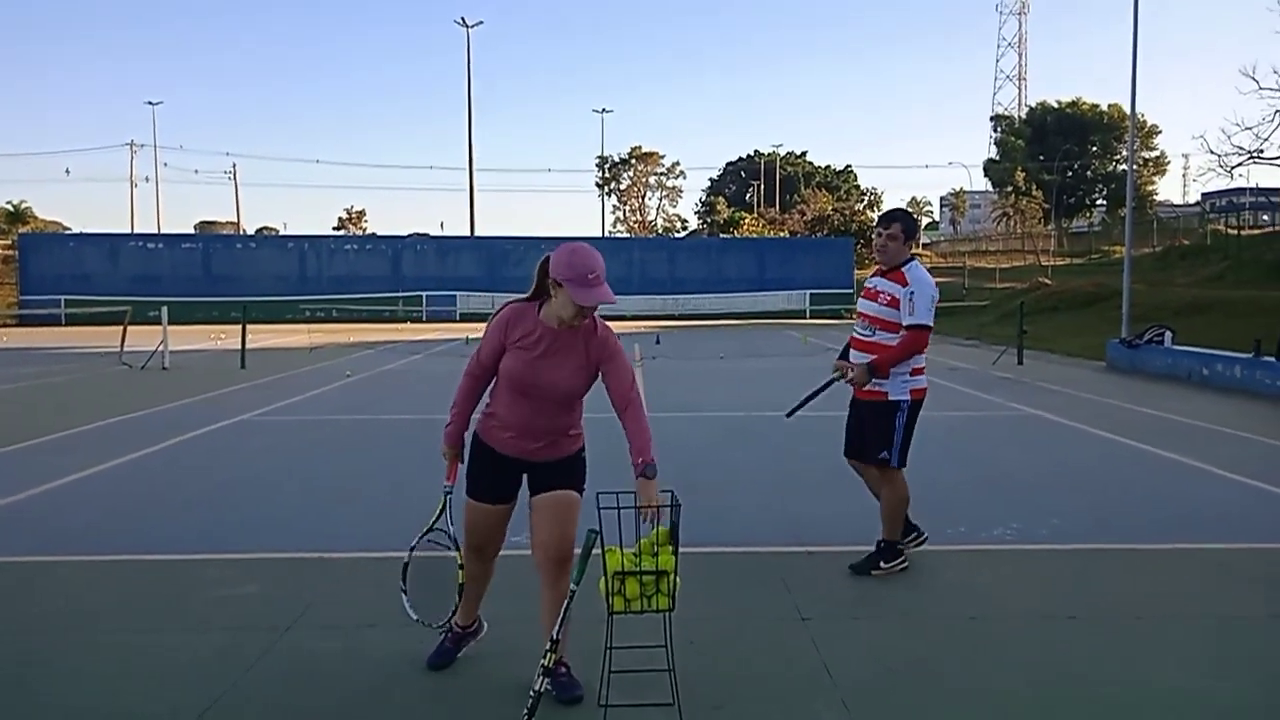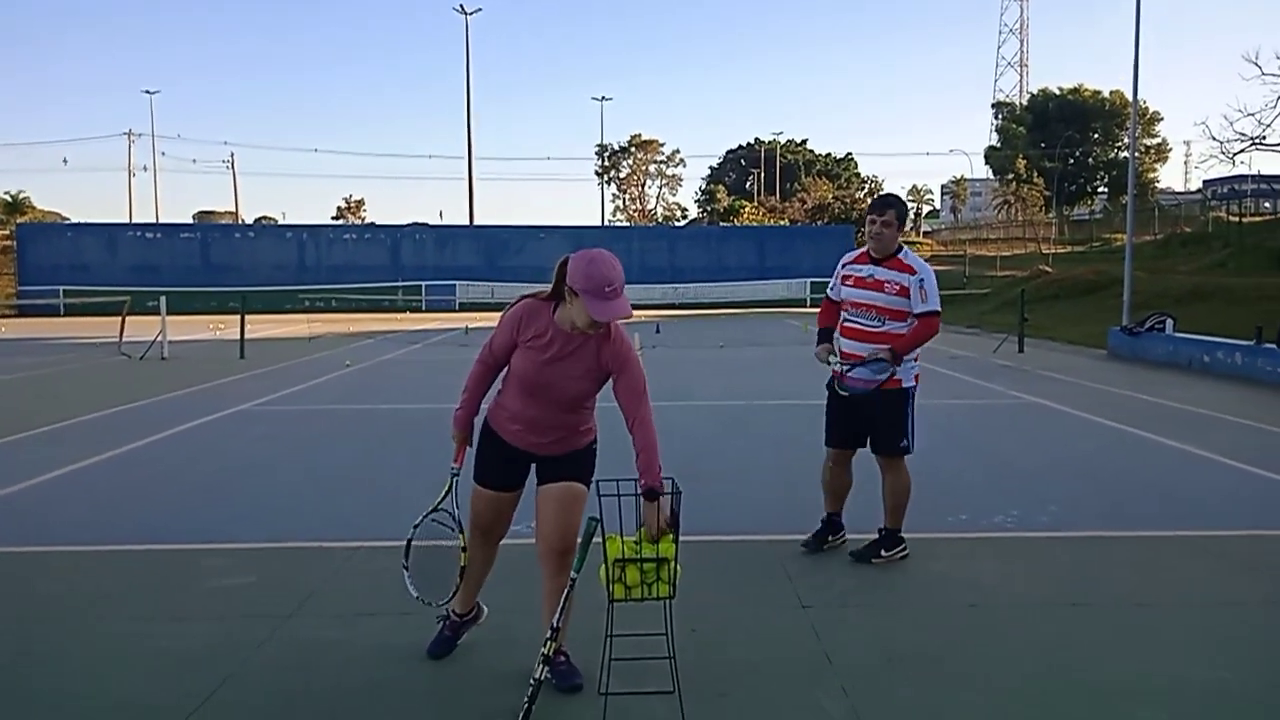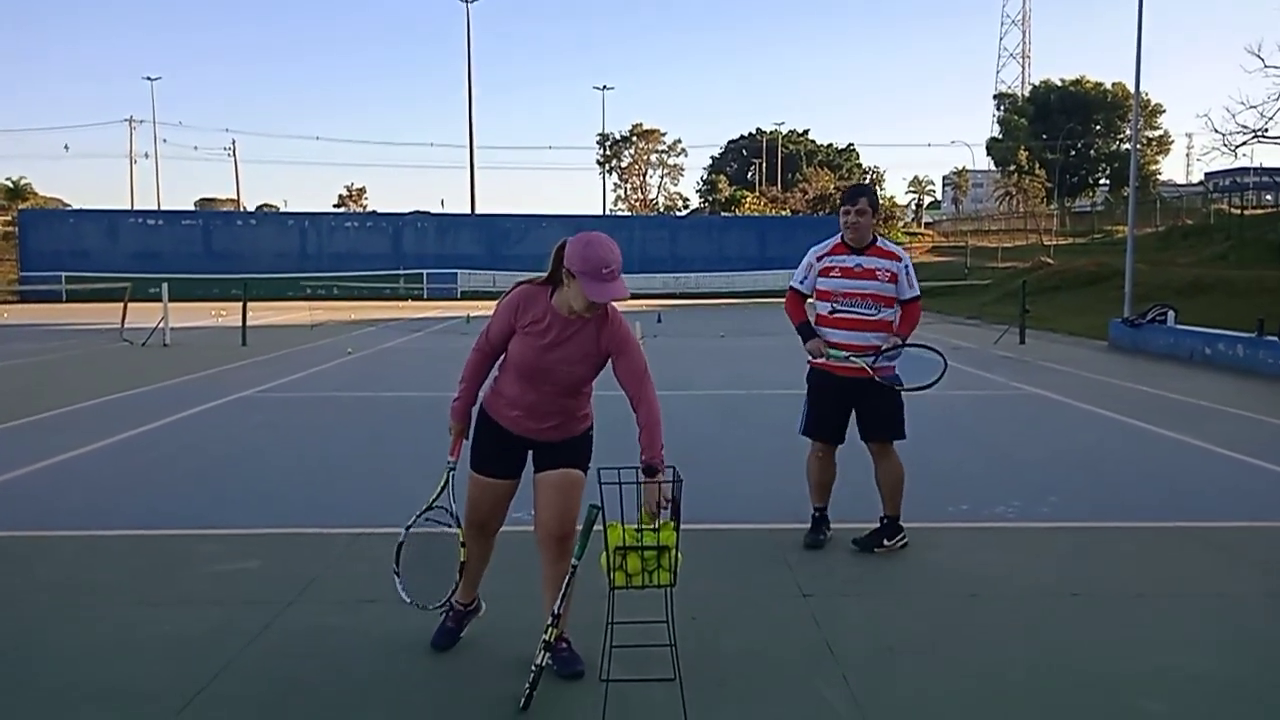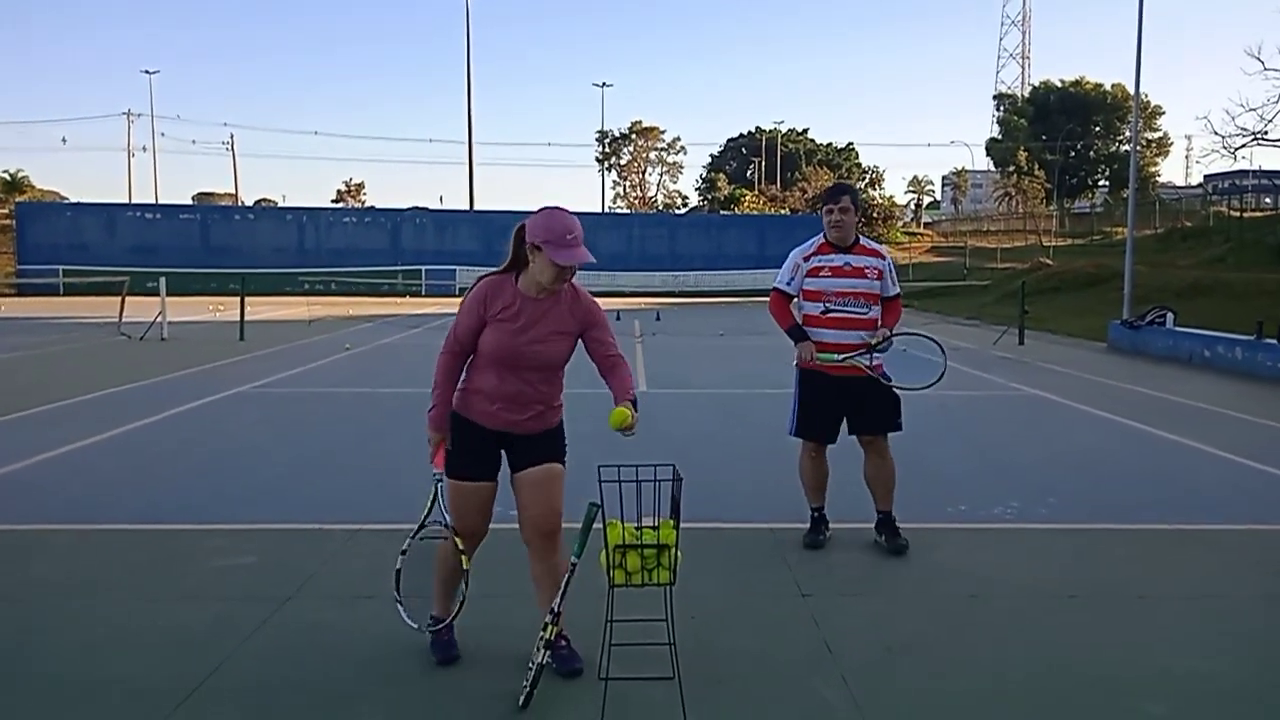
dt=0.3s
person 1, frame 1
left shoulder: (601, 340)
right shoulder: (512, 320)
left elbow: (629, 405)
right elbow: (476, 375)
left wrist: (645, 471)
right wrist: (454, 433)
left hip: (560, 457)
right hip: (494, 449)
left knee: (557, 558)
right knee: (479, 546)
left ankle: (555, 661)
right ankle: (465, 625)
person 1, frame 2
left shoulder: (615, 346)
right shoulder: (526, 315)
left elbow: (639, 418)
right elbow: (489, 362)
left wrist: (652, 492)
right wrist: (464, 418)
left hip: (570, 451)
right hip: (503, 437)
left knee: (558, 550)
right knee: (483, 532)
left ankle: (554, 650)
right ankle: (463, 610)
person 1, frame 3
left shoulder: (612, 328)
right shoulder: (522, 301)
left elbow: (642, 396)
right elbow: (484, 351)
left wrist: (652, 469)
right wrist: (461, 410)
left hip: (566, 438)
right hip: (499, 425)
left knee: (558, 537)
right knee: (479, 524)
left ankle: (556, 637)
right ankle: (464, 604)
person 1, frame 4
left shoulder: (580, 305)
right shoulder: (489, 293)
left elbow: (612, 360)
right elbow: (452, 355)
left wrist: (625, 401)
right wrist: (438, 419)
left hip: (541, 431)
right hip: (474, 427)
left knee: (546, 534)
right knee: (464, 530)
left ankle: (556, 635)
right ankle: (440, 621)
person 2, frame 1
left shoulder: (916, 282)
right shoulder: (875, 276)
left elbow: (916, 339)
left wrist: (872, 368)
right wrist: (846, 357)
left hip: (896, 394)
right hip: (869, 390)
left knee: (885, 468)
right knee: (862, 461)
left ankle: (891, 550)
right ankle: (905, 528)
person 2, frame 2
left shoulder: (916, 271)
right shoulder: (848, 264)
left elbow: (929, 323)
right elbow: (830, 305)
left wrist: (893, 352)
right wrist: (824, 340)
left hip: (893, 383)
left knee: (890, 459)
right knee: (836, 453)
left ankle: (892, 539)
right ankle: (831, 523)
person 2, frame 3
left shoulder: (896, 258)
right shoulder: (819, 255)
left elbow: (912, 306)
right elbow: (794, 299)
left wrist: (899, 337)
right wrist: (808, 335)
right hip: (827, 370)
left knee: (882, 447)
right knee: (822, 446)
left ankle: (892, 527)
right ankle: (819, 519)
person 2, frame 4
left shoulder: (879, 257)
right shoulder: (804, 256)
left elbow: (892, 301)
right elbow: (778, 301)
left wrist: (886, 327)
right wrist: (799, 338)
left hip: (865, 368)
right hip: (817, 369)
left knee: (876, 443)
right knee: (813, 444)
left ankle: (886, 521)
right ankle: (818, 518)
